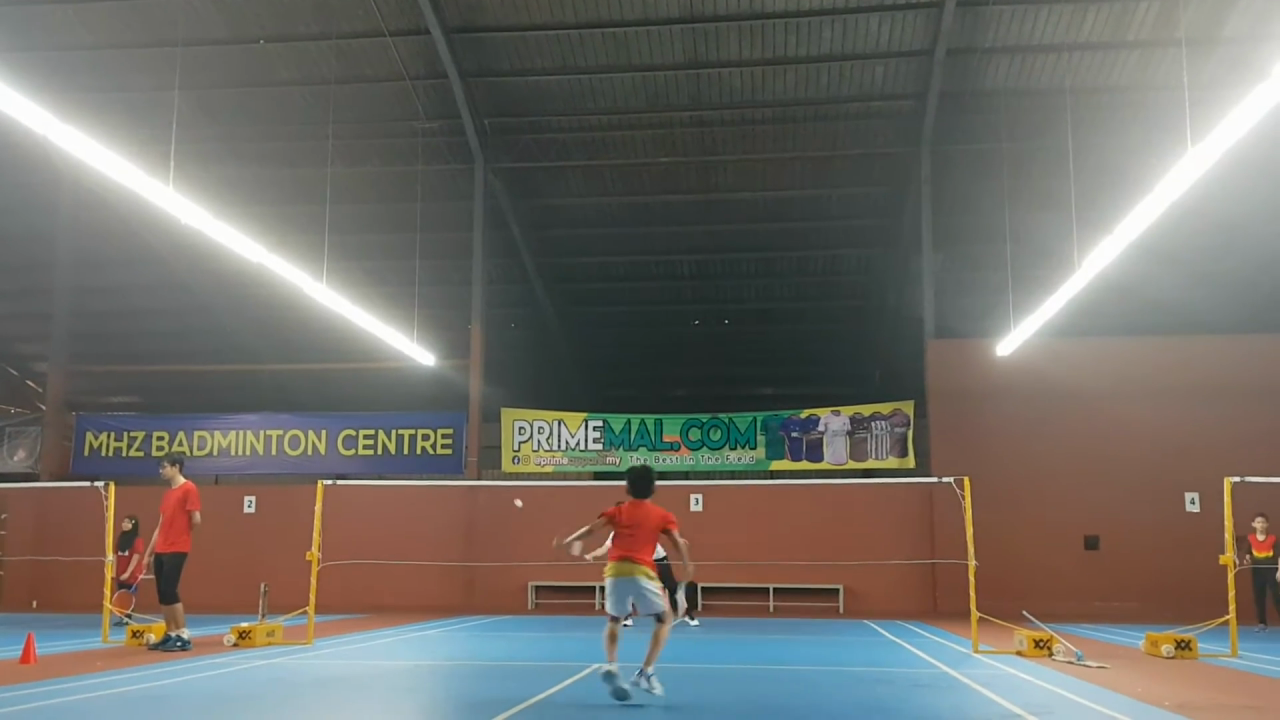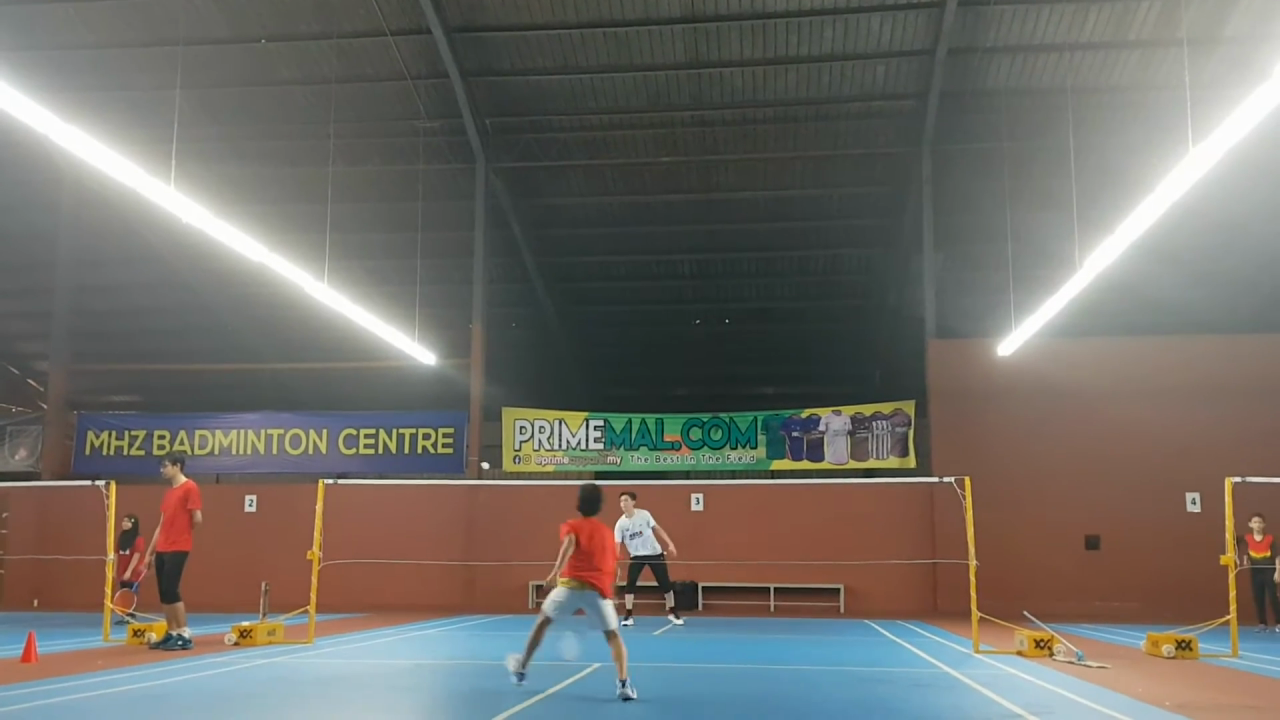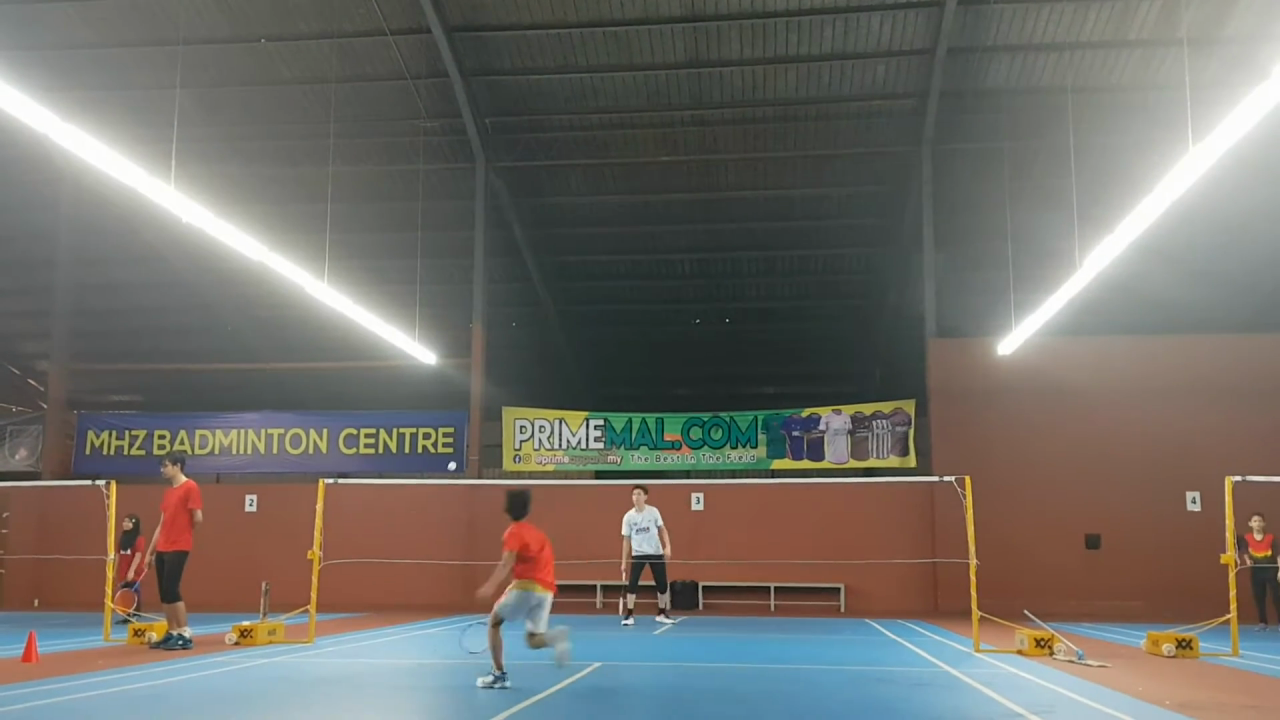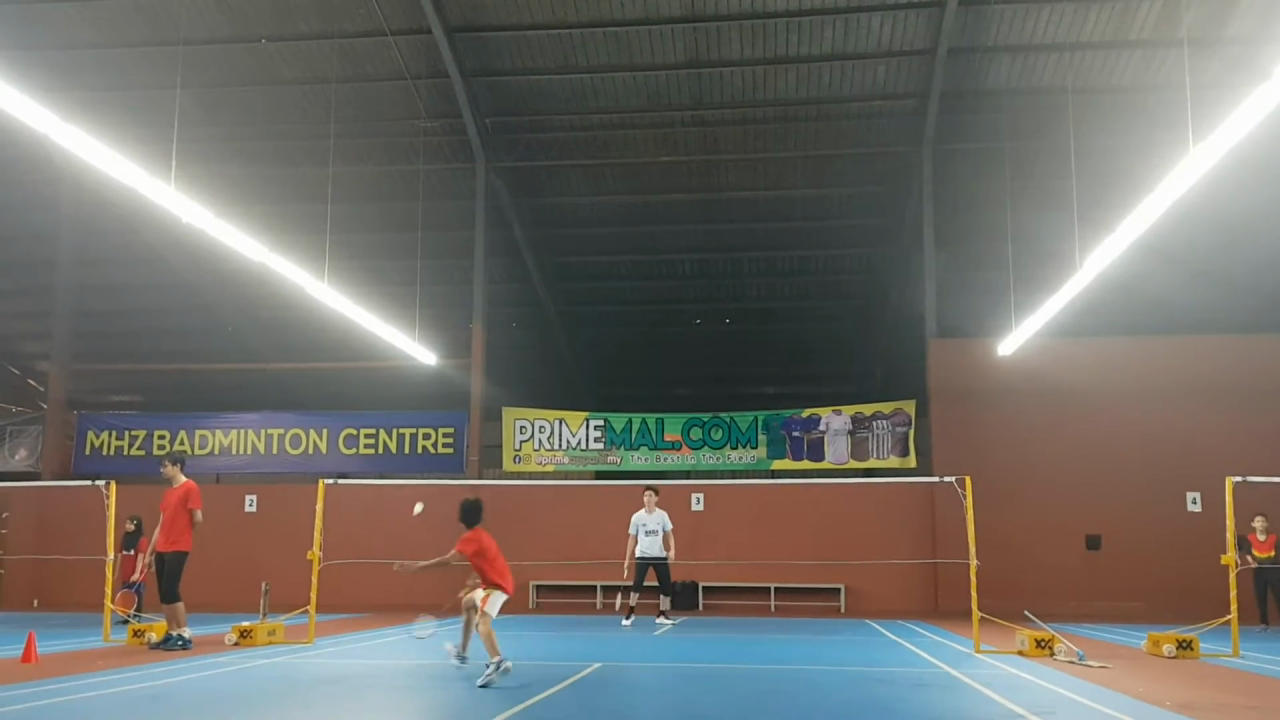
dt=0.2s
person 1, frame 1
left shoulder: (618, 510)
right shoulder: (663, 514)
left elbow: (591, 528)
right elbow: (678, 543)
left wrist: (570, 540)
right wrist: (688, 565)
left hip: (616, 570)
right hip: (641, 573)
left knee: (614, 621)
right knee: (664, 619)
left ankle: (611, 667)
right ankle: (646, 672)
person 1, frame 2
left shoulder: (573, 525)
right shoulder: (607, 533)
left elbow: (569, 545)
right elbow: (612, 566)
left wrist: (556, 571)
left hip: (572, 585)
right hip: (599, 590)
left knee: (542, 622)
right knee: (614, 638)
left ankle: (521, 669)
right ankle: (624, 683)
person 1, frame 3
left shoulder: (513, 532)
right shoulder: (537, 532)
left elbow: (508, 561)
left wrist: (491, 584)
left hip: (525, 586)
right hip: (544, 590)
left knee: (494, 623)
right knee: (533, 641)
left ankle: (499, 675)
right ankle: (553, 637)
person 1, frame 4
left shoulder: (471, 538)
right shoulder: (481, 535)
left elbow: (450, 558)
left wrist: (417, 565)
right wrist: (477, 579)
left hip: (496, 586)
right hip: (493, 583)
left knee: (483, 622)
right knee: (468, 608)
left ankle: (498, 662)
right ankle: (462, 652)
person 2, frame 1
left shoulder: (189, 489)
right shoulder: (168, 493)
left elbow: (196, 520)
right elbow: (160, 526)
left wrist: (180, 534)
right wrist: (149, 552)
left hip: (177, 550)
right hip: (161, 551)
left knee: (170, 592)
right knee: (163, 593)
left ankle: (183, 636)
right ankle: (171, 634)
person 2, frame 2
left shoulder: (190, 487)
right shoulder: (168, 492)
left elbow: (197, 519)
right elbow: (161, 525)
left wrist: (182, 533)
right wrist: (150, 551)
left hip: (178, 549)
right hip: (162, 549)
left knee: (171, 591)
right knee: (164, 592)
left ankle: (184, 635)
right ankle: (171, 633)
person 2, frame 3
left shoulder: (190, 487)
right shoulder: (168, 492)
left elbow: (198, 518)
right elbow: (161, 525)
left wrist: (182, 532)
right wrist: (150, 551)
left hip: (178, 548)
right hip: (162, 549)
left knee: (171, 590)
right knee: (164, 592)
left ankle: (185, 635)
right ankle: (172, 633)
person 2, frame 4
left shoulder: (190, 487)
right shoulder: (168, 492)
left elbow: (198, 518)
right elbow: (161, 525)
left wrist: (182, 533)
right wrist: (149, 552)
left hip: (178, 548)
right hip: (161, 549)
left knee: (171, 590)
right knee: (164, 593)
left ankle: (184, 635)
right ankle: (171, 633)
